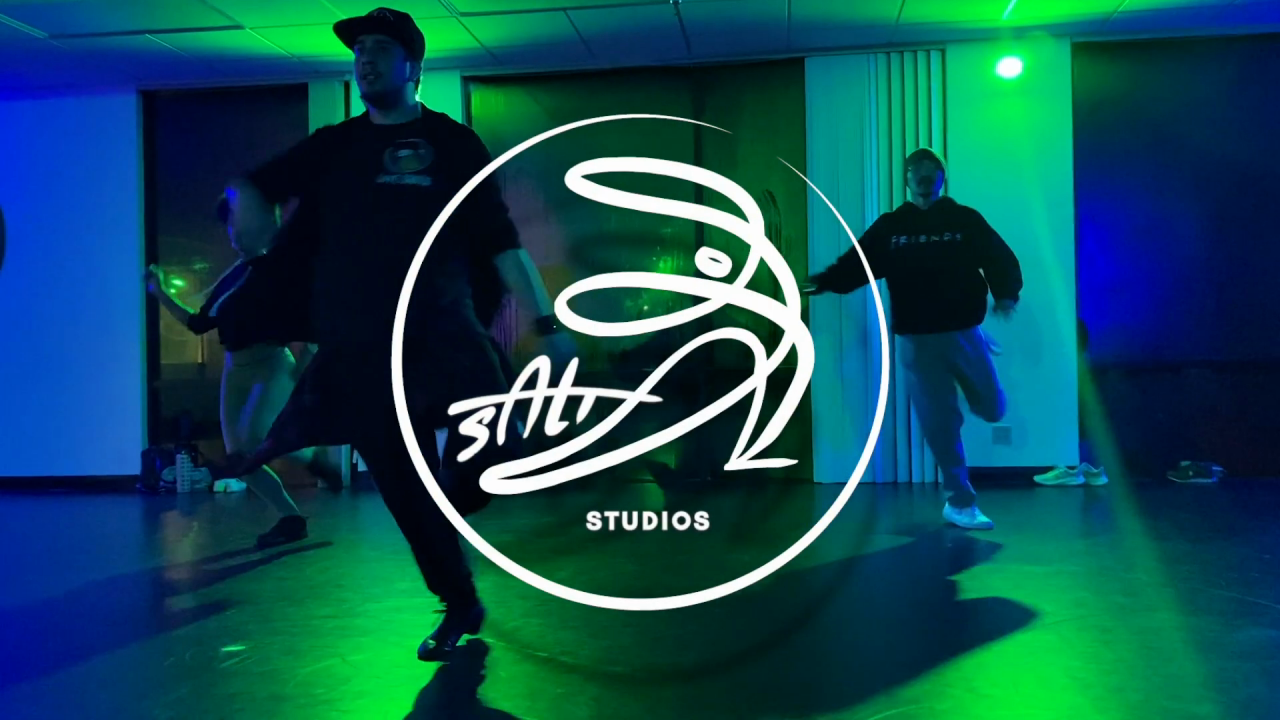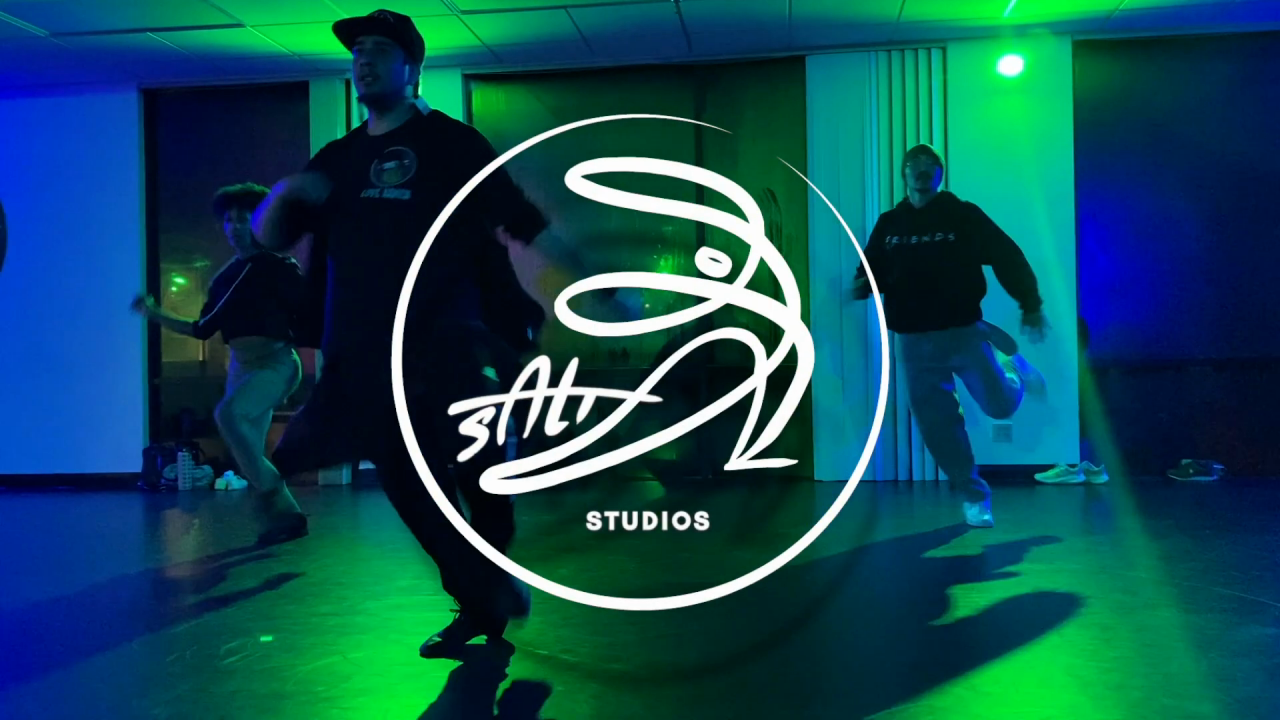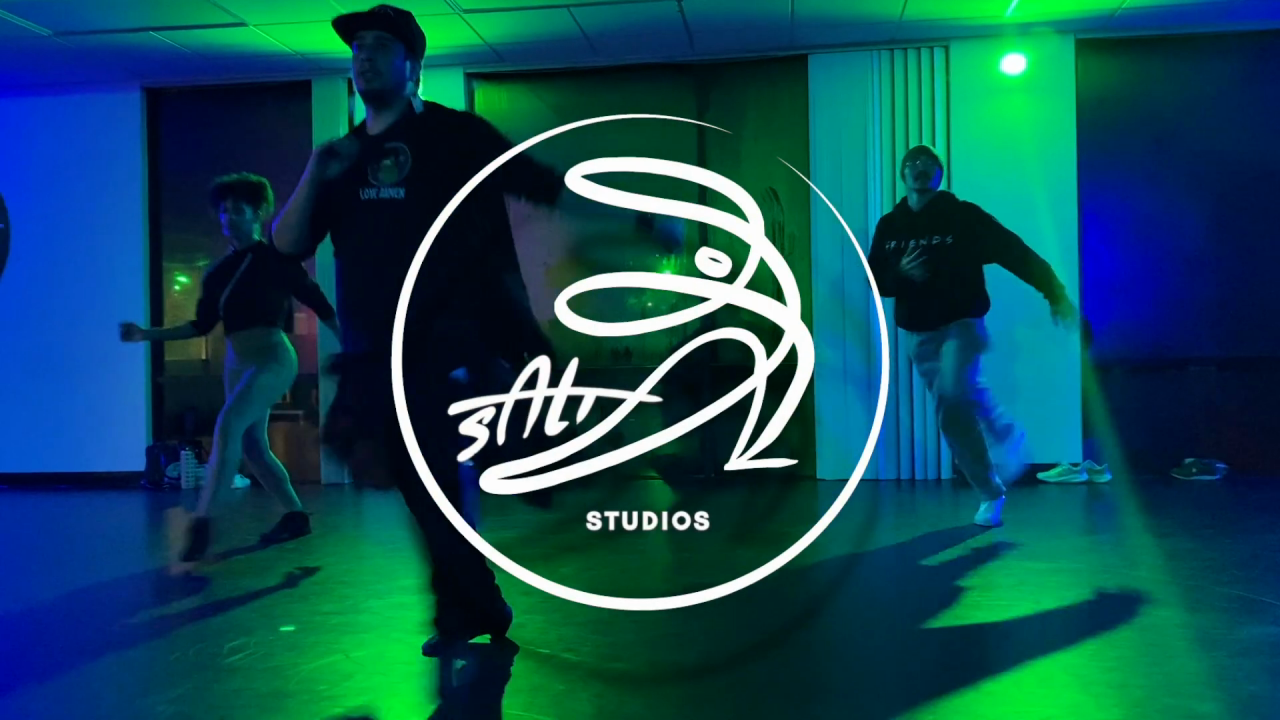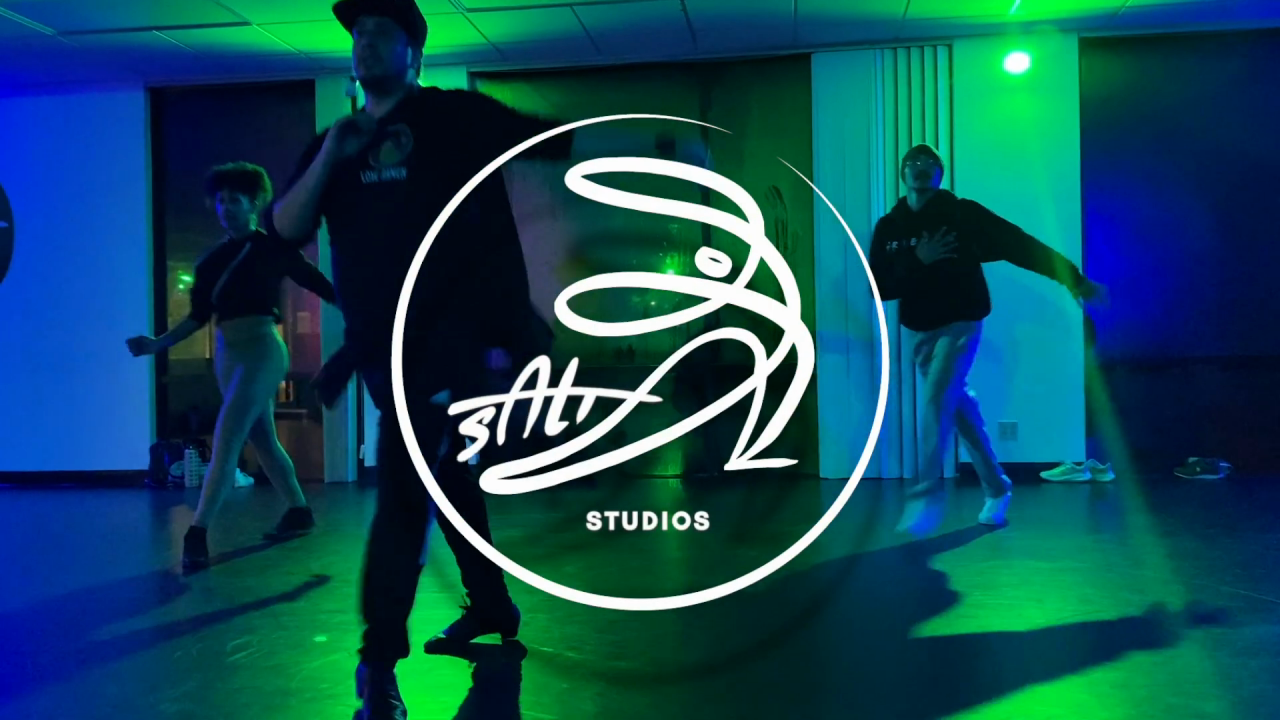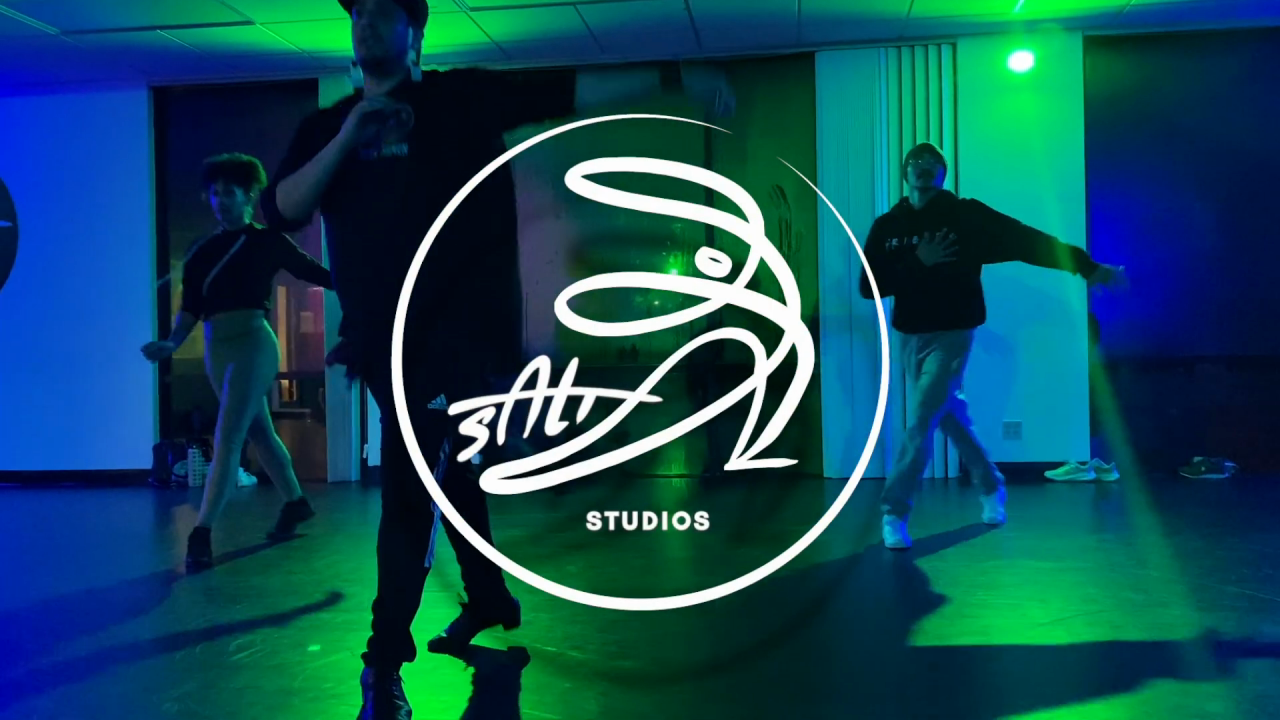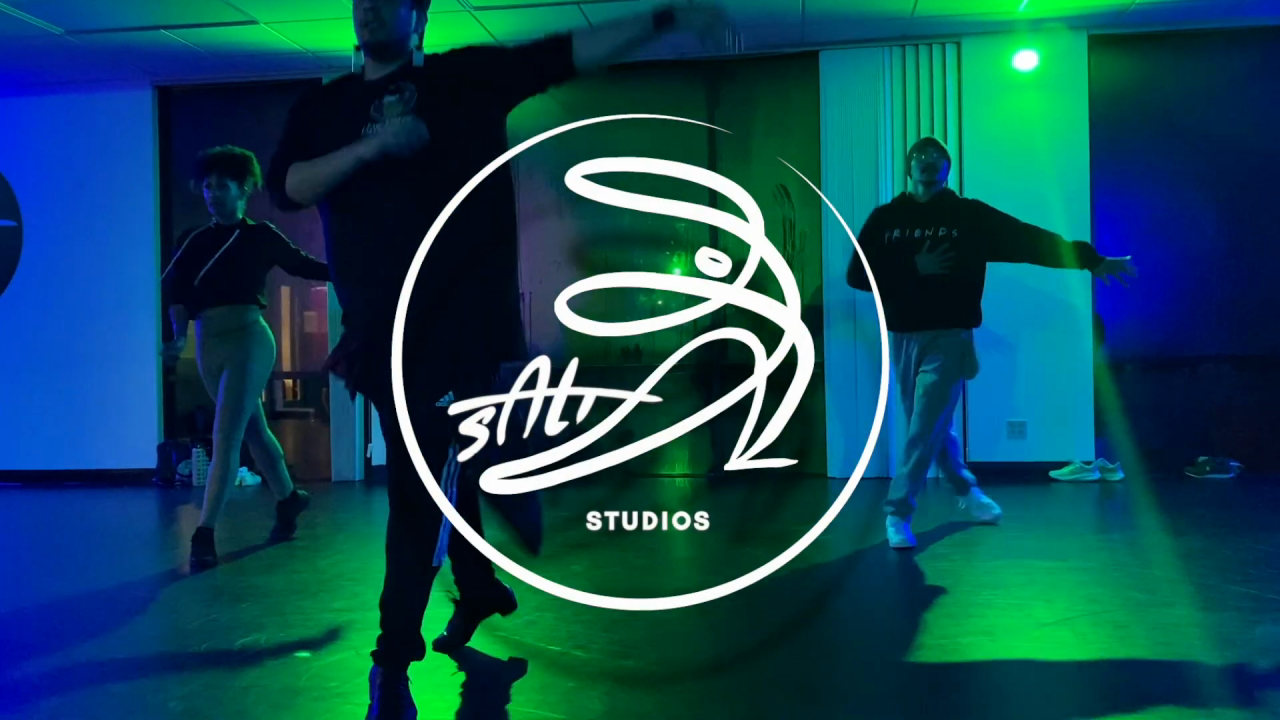
dt=0.1s
person 1, frame 1
left shoulder: (455, 146)
right shoulder: (332, 144)
left elbow: (501, 239)
right elbow: (247, 188)
left wrist: (547, 316)
right wrist: (246, 203)
left hip: (440, 338)
right hip: (357, 344)
left knee: (474, 467)
right knee: (401, 475)
right ankle: (457, 602)
person 1, frame 2
left shoulder: (456, 145)
right shoulder: (336, 159)
left elbow: (525, 223)
right elbow: (267, 234)
right wrist: (284, 194)
left hip: (448, 344)
right hip: (367, 357)
left knee: (472, 470)
right knee: (409, 490)
left ankle: (498, 580)
right ankle: (477, 607)
person 1, frame 3
left shoulder: (454, 137)
right shoulder: (334, 157)
left elbow: (550, 189)
right elbow: (286, 243)
left wrist: (641, 225)
right wrist: (310, 177)
left hip: (453, 340)
right hip: (380, 355)
left knee: (436, 474)
right knee: (423, 481)
left ankle: (459, 606)
right ankle: (481, 605)
person 1, frame 4
left shoulder: (456, 117)
right shoulder: (331, 148)
left elbow: (560, 139)
right elbow: (284, 229)
left wrist: (661, 146)
right wrist: (327, 159)
left hip: (457, 336)
right hip: (385, 345)
left knee: (408, 481)
right knee: (440, 484)
left ankle: (379, 654)
right ankle: (491, 605)
person 1, frame 5
left shoulder: (459, 95)
right shoulder: (326, 127)
left elbow: (570, 92)
right elbow: (280, 207)
left wrist: (669, 77)
right wrist: (344, 140)
left hip: (453, 325)
right hip: (379, 334)
left knee: (412, 484)
right knee: (445, 474)
left ankle: (385, 658)
right ankle: (489, 596)
person 1, frame 6
left shoulder: (464, 76)
right shoulder: (322, 107)
right elbow: (288, 189)
right wrist: (364, 148)
left hip: (456, 320)
right hip: (376, 328)
left knee: (422, 483)
right knee: (439, 475)
left ankle: (393, 657)
right ankle: (481, 589)
person 2, frame 1
left shoulder: (966, 219)
right shoulder: (889, 226)
left elbow: (1004, 262)
right elbow: (852, 267)
left wrist: (1006, 296)
right wrist: (816, 284)
left hip: (960, 329)
right hip: (917, 339)
left knee: (992, 409)
right knee: (937, 423)
right ankle: (960, 502)
person 2, frame 2
left shoulder: (964, 215)
right shoulder: (889, 224)
left elbow: (1008, 257)
right elbow: (872, 271)
left wrist: (1031, 305)
right wrist: (860, 284)
left hip: (962, 330)
right hip: (913, 338)
left knee: (999, 405)
right knee: (938, 425)
left ankle: (1012, 366)
right ankle: (975, 497)
person 2, frame 3
left shoulder: (961, 215)
right shoulder: (888, 226)
left elbow: (1013, 251)
right elbow: (875, 283)
left wrist: (1054, 294)
right wrist: (901, 272)
left hip: (961, 323)
right hip: (918, 333)
left knee: (958, 388)
right knee: (953, 419)
left ankle: (1004, 433)
right ankle: (991, 493)
person 2, frame 4
left shoulder: (965, 214)
right shoulder: (888, 227)
left elbow: (1022, 245)
right elbow: (878, 286)
left wrist: (1075, 280)
right wrist: (913, 263)
left hip: (960, 325)
right hip: (922, 333)
left knee: (938, 401)
right knee: (960, 412)
left ankle: (926, 495)
right ankle: (997, 489)
person 2, frame 5
left shoulder: (966, 215)
right shoulder: (886, 225)
left elbow: (1028, 241)
right elbow: (869, 285)
left wrist: (1088, 267)
right wrist: (917, 265)
left hip: (952, 334)
right hip: (910, 337)
left knee: (921, 417)
right knee: (949, 416)
left ankle: (895, 512)
right ankle: (991, 487)
person 2, frame 6
left shoulder: (969, 215)
right shoulder: (885, 218)
left elbow: (1030, 241)
right elbow: (858, 276)
left wrist: (1094, 260)
right wrist: (914, 269)
left hip: (950, 335)
right hip: (903, 337)
left knee: (925, 424)
right knee: (935, 421)
left ankle: (899, 512)
right ankle: (966, 489)
person 3, frame 1
right shoulder: (228, 281)
right elbow: (199, 324)
right wrist: (161, 294)
left hip: (273, 369)
right hip: (235, 373)
left knee: (247, 433)
right knee: (239, 455)
right ankle: (292, 517)
person 3, frame 2
left shoulder: (279, 267)
right shoulder: (224, 278)
right elbow: (203, 330)
right wrist: (155, 316)
left hip: (276, 363)
right hip: (241, 369)
left knee: (227, 415)
right knee: (246, 455)
left ankle: (268, 495)
right ankle: (290, 515)
person 3, frame 3
left shoulder: (275, 258)
right shoulder: (218, 271)
left elbow: (315, 300)
right elbow: (200, 325)
right wrist: (149, 335)
left hip: (273, 358)
right hip: (239, 363)
left knee: (227, 428)
right knee: (253, 448)
left ankle: (202, 523)
right ankle: (295, 515)
person 3, frame 4
left shoulder: (272, 246)
right shoulder: (212, 260)
left elbow: (317, 282)
right elbow: (198, 317)
right wrist: (158, 343)
left hip: (262, 351)
right hip: (227, 357)
left knee: (228, 434)
right knee: (263, 439)
left ankle: (197, 532)
right ankle: (299, 510)
person 3, frame 5
left shoulder: (267, 240)
right shoulder: (202, 250)
left elbow: (311, 271)
right elbow: (190, 307)
right wrist: (171, 341)
left hip: (253, 344)
right hip: (216, 350)
left knee: (226, 437)
right knee: (258, 432)
left ankle: (201, 533)
right ankle: (295, 504)
person 3, frame 6
left shoulder: (260, 236)
right shoulder: (190, 241)
left elbow: (306, 267)
right elbow: (177, 296)
right wrist: (178, 338)
left hip: (248, 340)
right hip: (208, 347)
left knee: (225, 436)
right knee: (253, 429)
left ankle: (205, 531)
right ankle: (288, 498)
